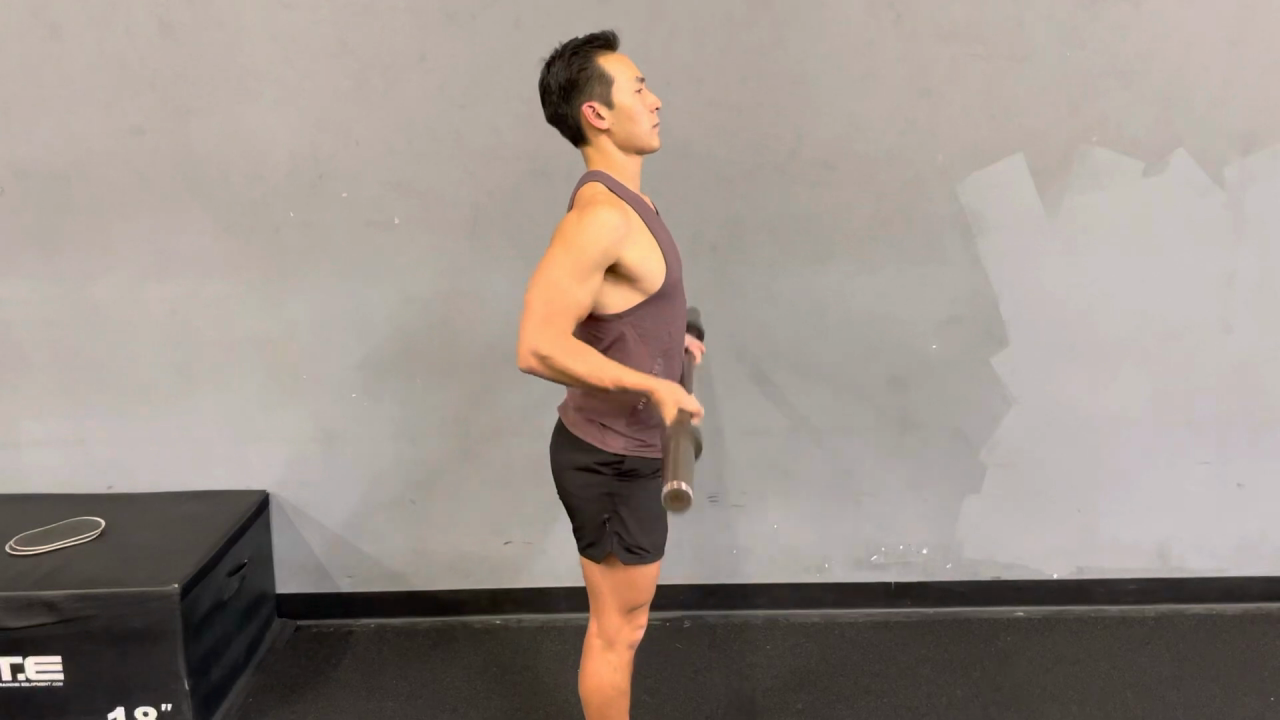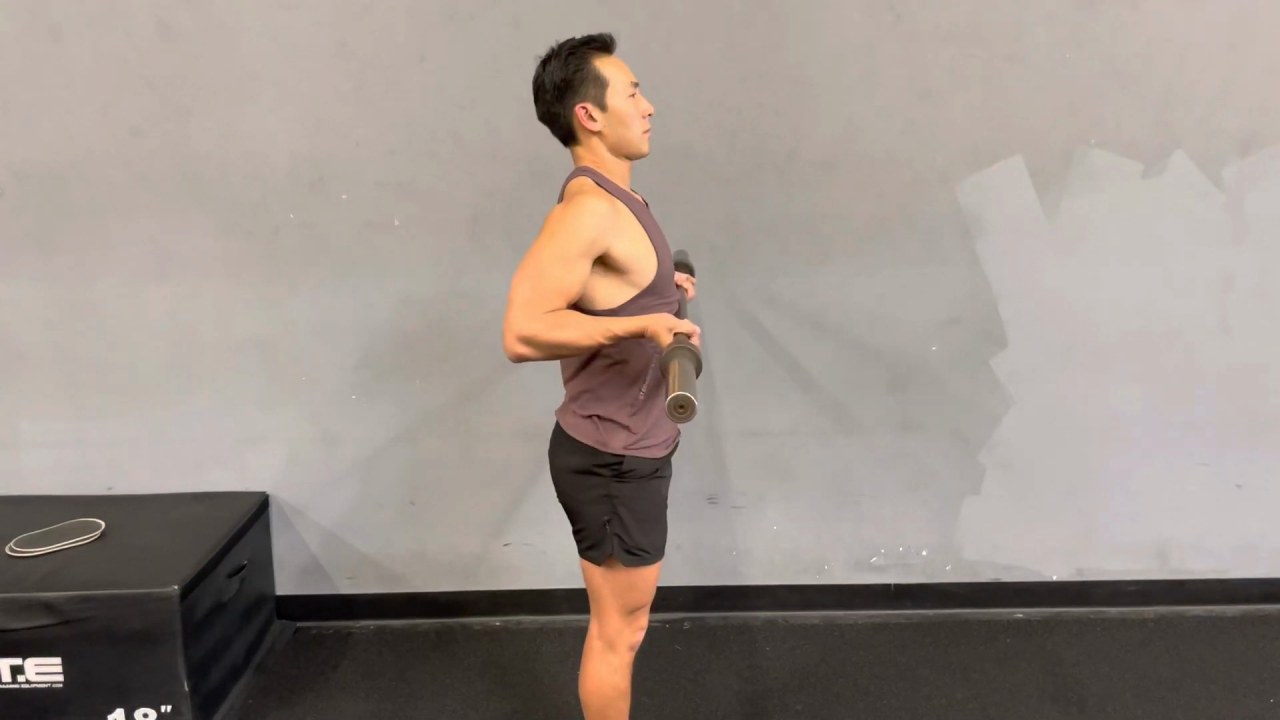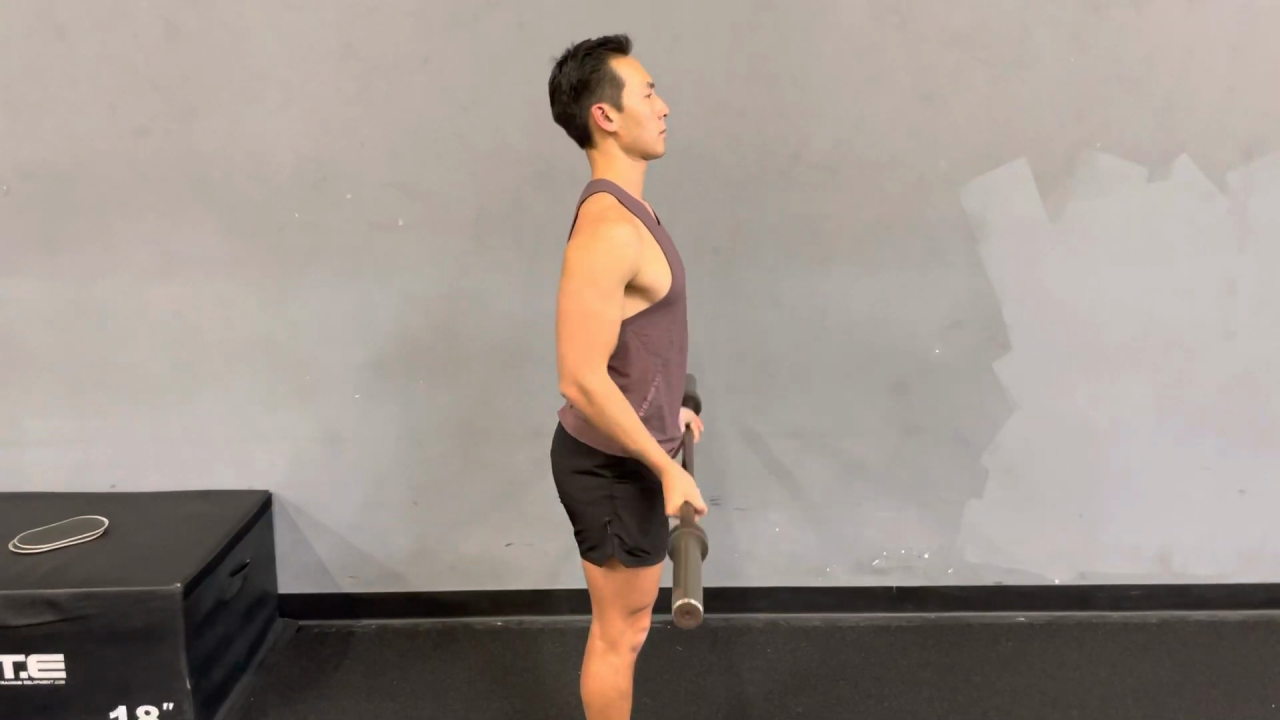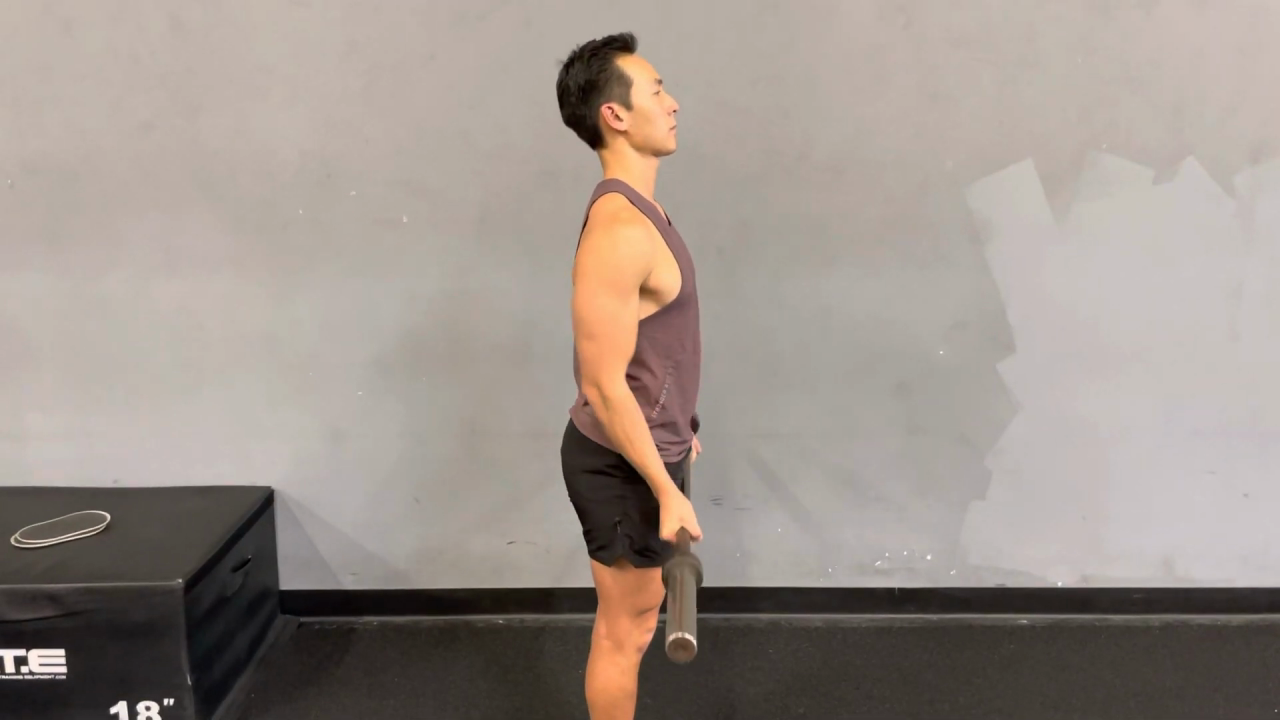
dt=1s
person 1, frame 1
left shoulder: (623, 202)
right shoulder: (601, 215)
right elbow: (538, 346)
left wrist: (672, 340)
right wrist: (653, 386)
left hip: (624, 448)
right hip: (614, 456)
left knee: (620, 623)
right knee: (618, 628)
person 1, frame 2
left shoulder: (614, 199)
right shoulder: (589, 208)
right elbow: (523, 331)
left wrist: (662, 286)
right wrist: (643, 324)
left hip: (628, 448)
right hip: (612, 458)
left knee: (620, 625)
right knee: (618, 631)
person 1, frame 3
left shoulder: (625, 211)
right shoulder: (610, 228)
right elbow: (582, 379)
left wrist: (671, 408)
right wrist: (667, 468)
left hip: (626, 455)
right hip: (614, 465)
left knee: (623, 624)
right knee: (621, 631)
person 1, frame 4
left shoulder: (634, 211)
right shoulder: (619, 231)
right elbow: (605, 384)
left wrist: (678, 429)
right wrist: (665, 493)
left hip: (641, 452)
right hip: (623, 466)
left knee: (628, 625)
right knee: (626, 632)
